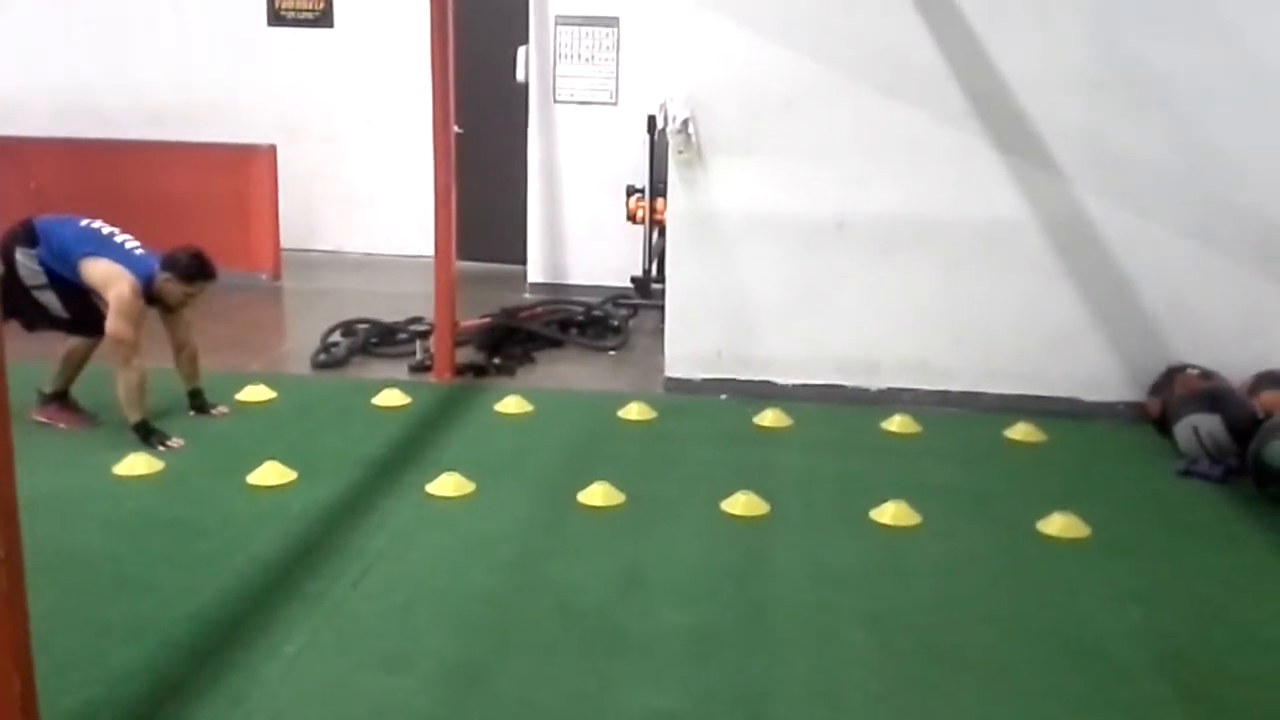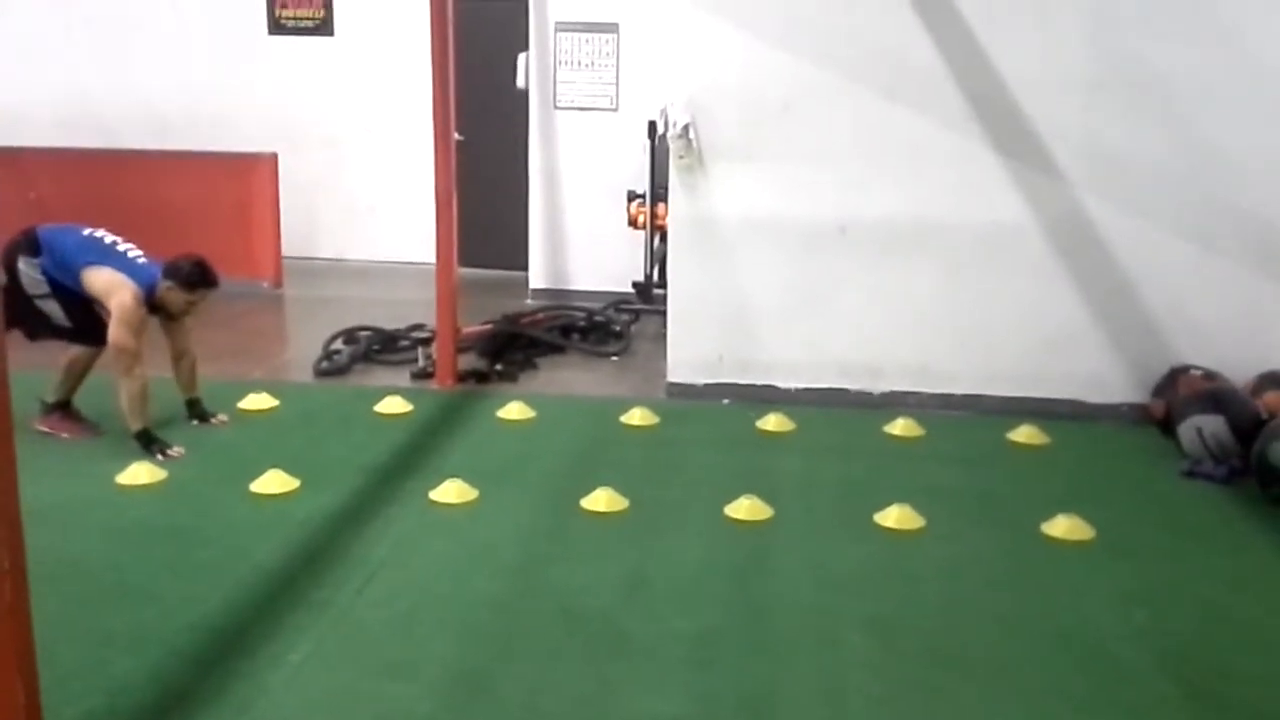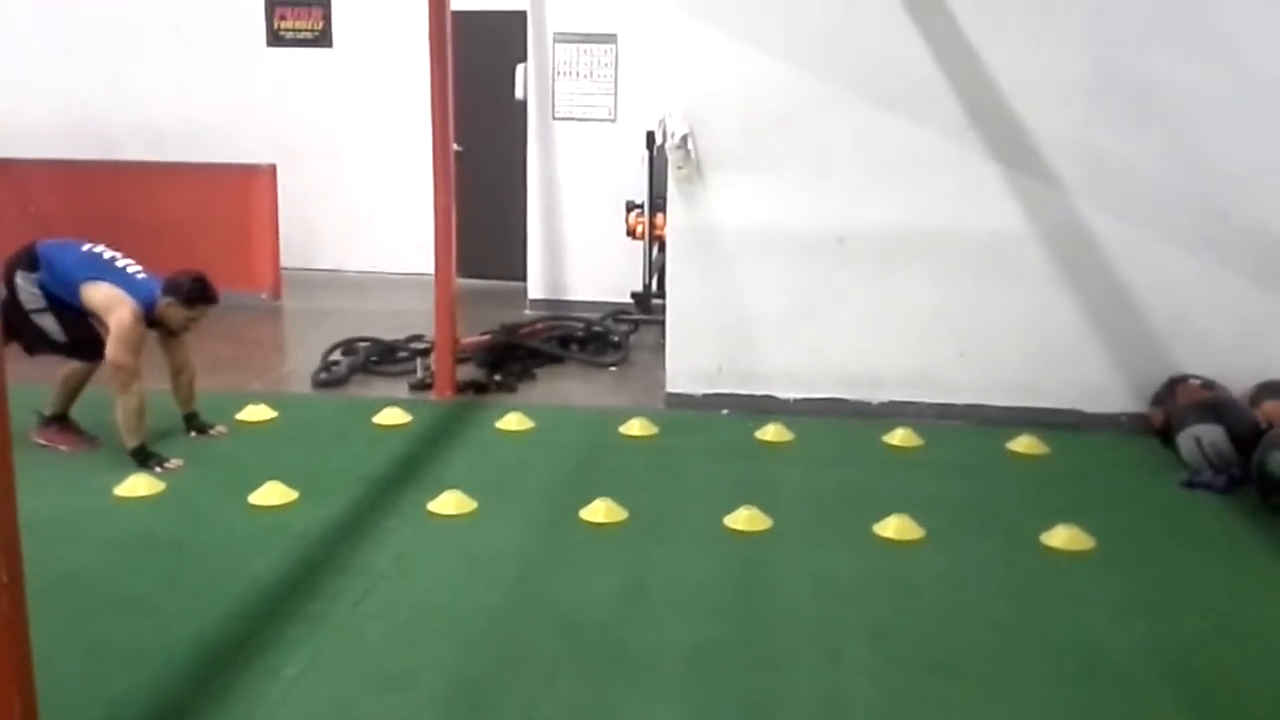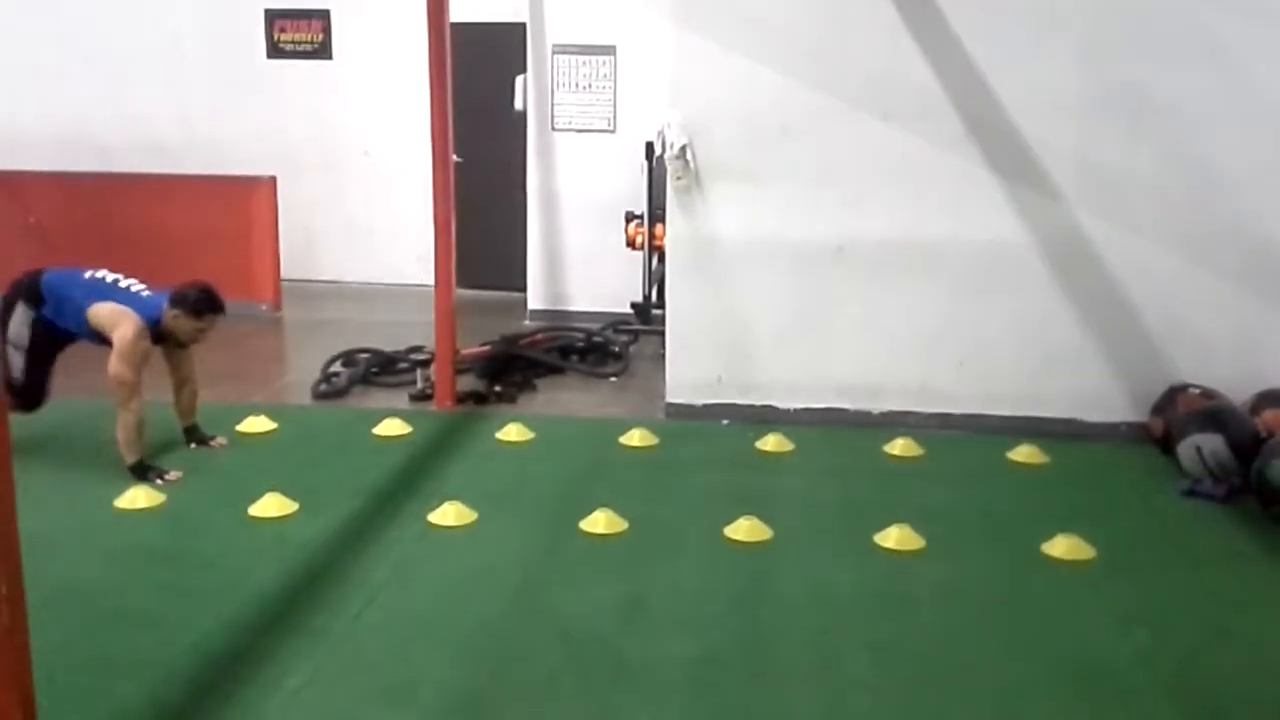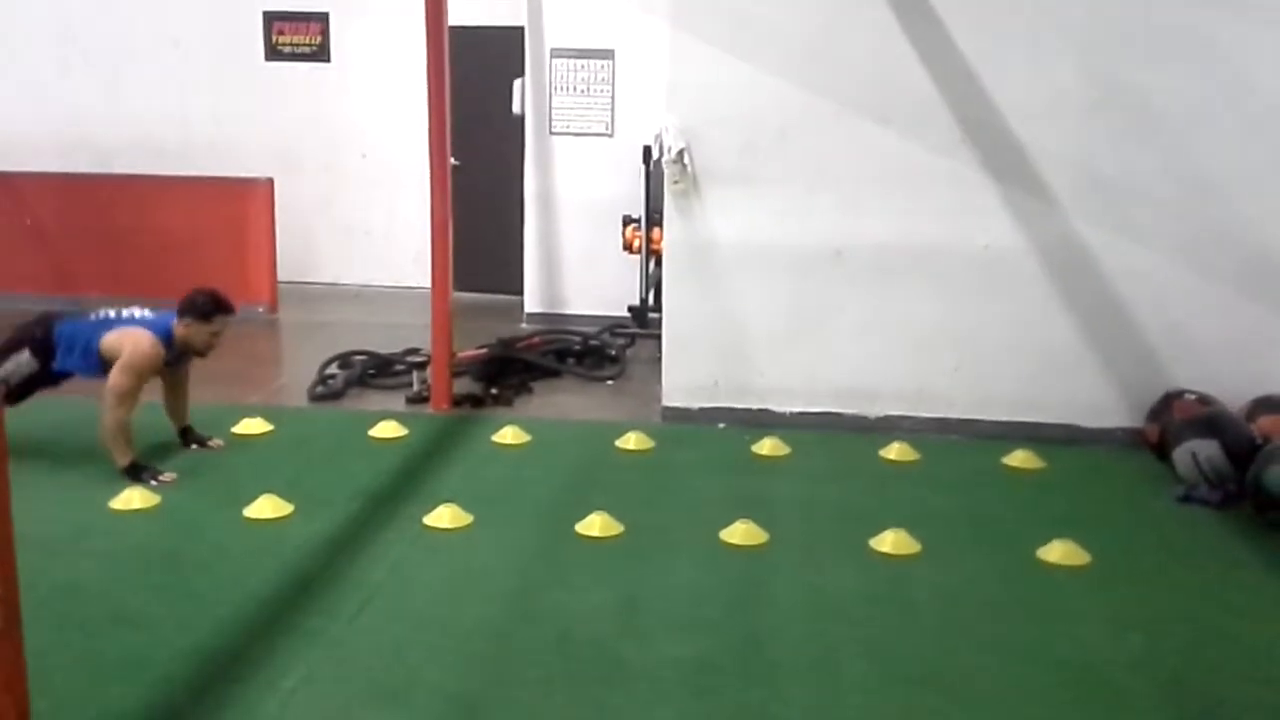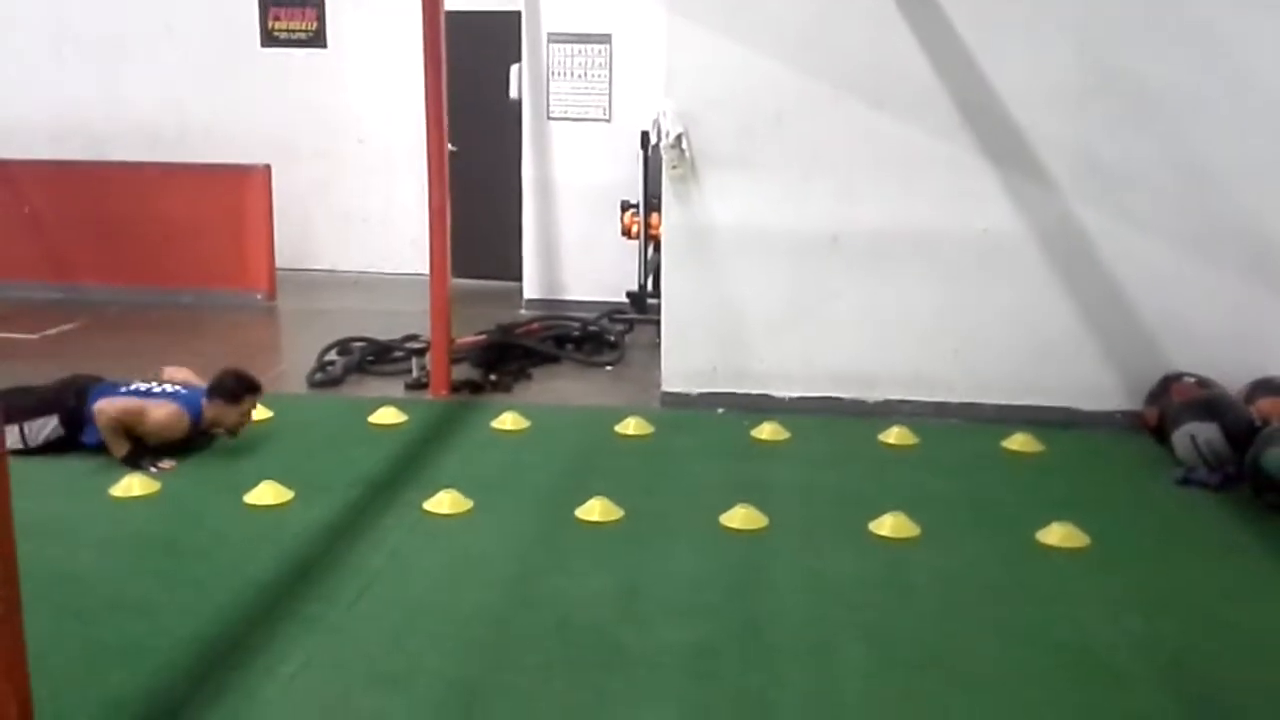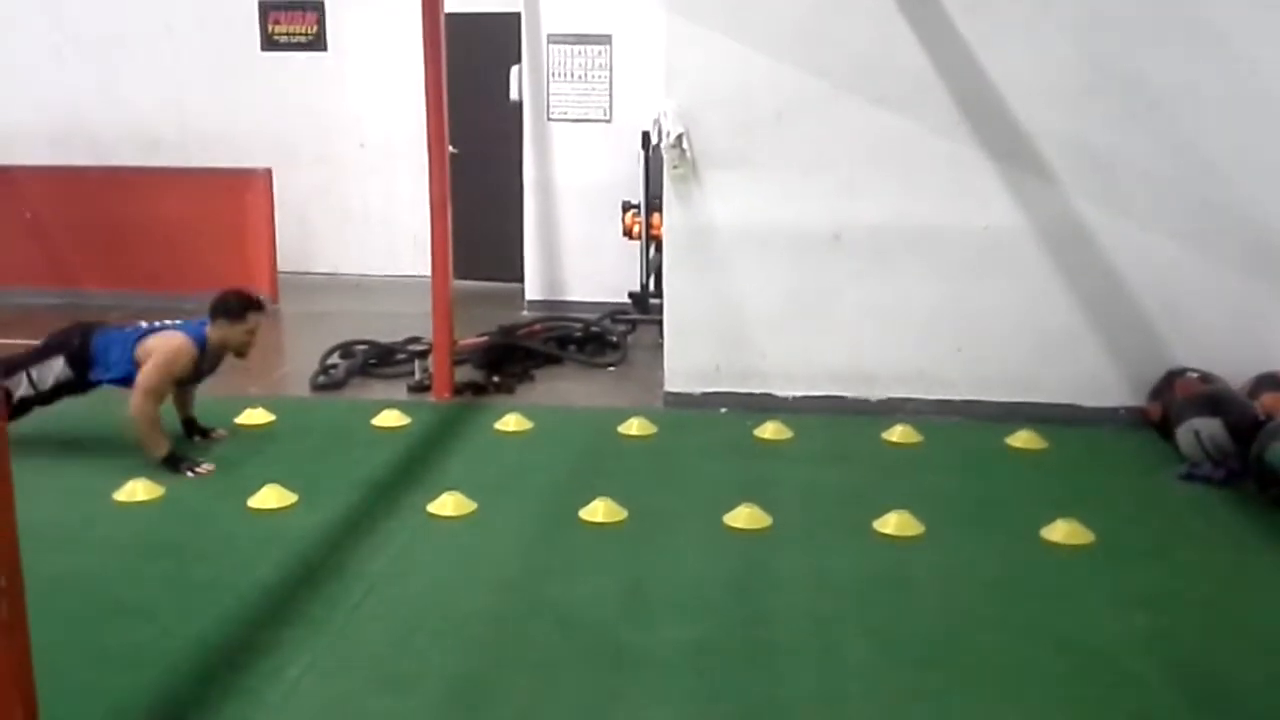
dt=0.4s
person 1, frame 1
left shoulder: (165, 278)
right shoulder: (127, 290)
left elbow: (184, 345)
right elbow: (127, 363)
left wrist: (197, 397)
right wrist: (143, 429)
left hip: (56, 243)
right hip: (27, 247)
right knee: (89, 329)
right ankle: (52, 401)
person 1, frame 2
left shoulder: (168, 286)
right shoulder: (130, 299)
left elbow: (182, 353)
right elbow: (130, 372)
left wrist: (195, 406)
right wrist: (145, 438)
left hip: (60, 252)
right hip: (30, 256)
right knee: (91, 338)
right ankle: (55, 411)
person 1, frame 3
left shoulder: (166, 301)
right shoulder: (129, 316)
left elbow: (182, 368)
right elbow: (127, 388)
left wrist: (192, 418)
right wrist: (140, 453)
left hip: (58, 268)
right hip: (30, 271)
right knee: (88, 351)
right ankle: (51, 423)
person 1, frame 4
left shoulder: (172, 314)
right shoulder: (134, 330)
left elbow: (185, 380)
right elbow: (128, 403)
left wrist: (192, 430)
right wrist: (138, 467)
left hip: (65, 298)
right hip: (35, 298)
right knee: (24, 394)
person 1, frame 5
left shoulder: (181, 333)
right shoulder: (147, 347)
left elbow: (176, 383)
right elbow: (115, 412)
left wrist: (186, 432)
right wrist: (132, 469)
left hip: (70, 347)
right hip: (47, 344)
person 1, frame 6
left shoulder: (203, 393)
right shoulder: (175, 418)
left elbow: (170, 370)
right elbow: (103, 411)
right wrist: (133, 457)
left hip: (91, 391)
right hip: (73, 414)
person 1, frame 7
left shoulder: (211, 338)
right shoulder: (181, 349)
left elbow: (181, 381)
right elbow: (141, 407)
left wrist: (190, 424)
right wrist: (171, 459)
left hip: (101, 344)
right hip: (80, 352)
